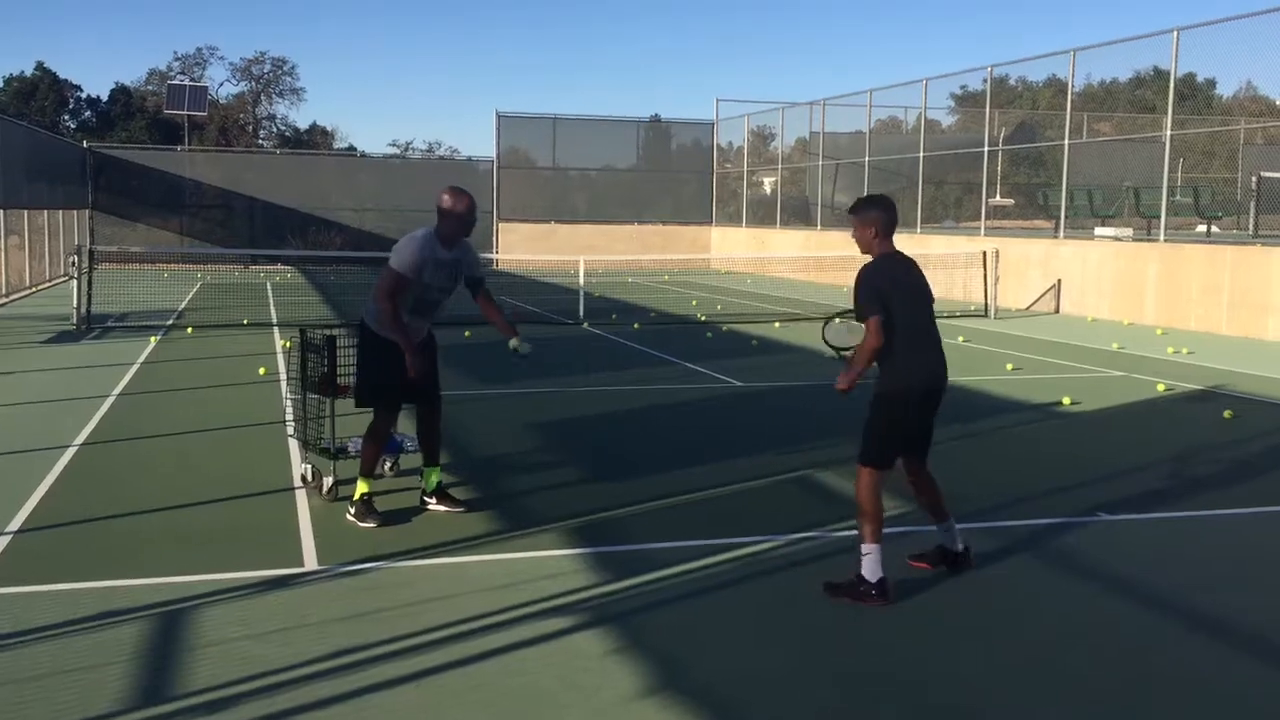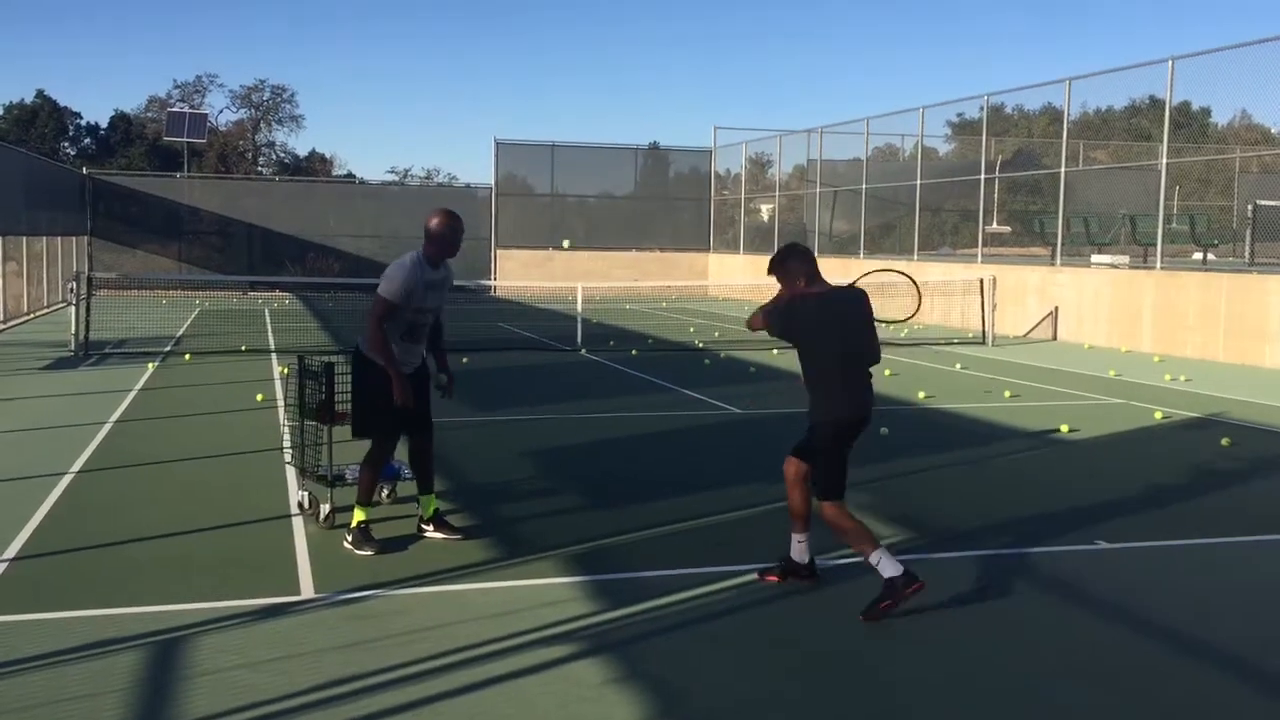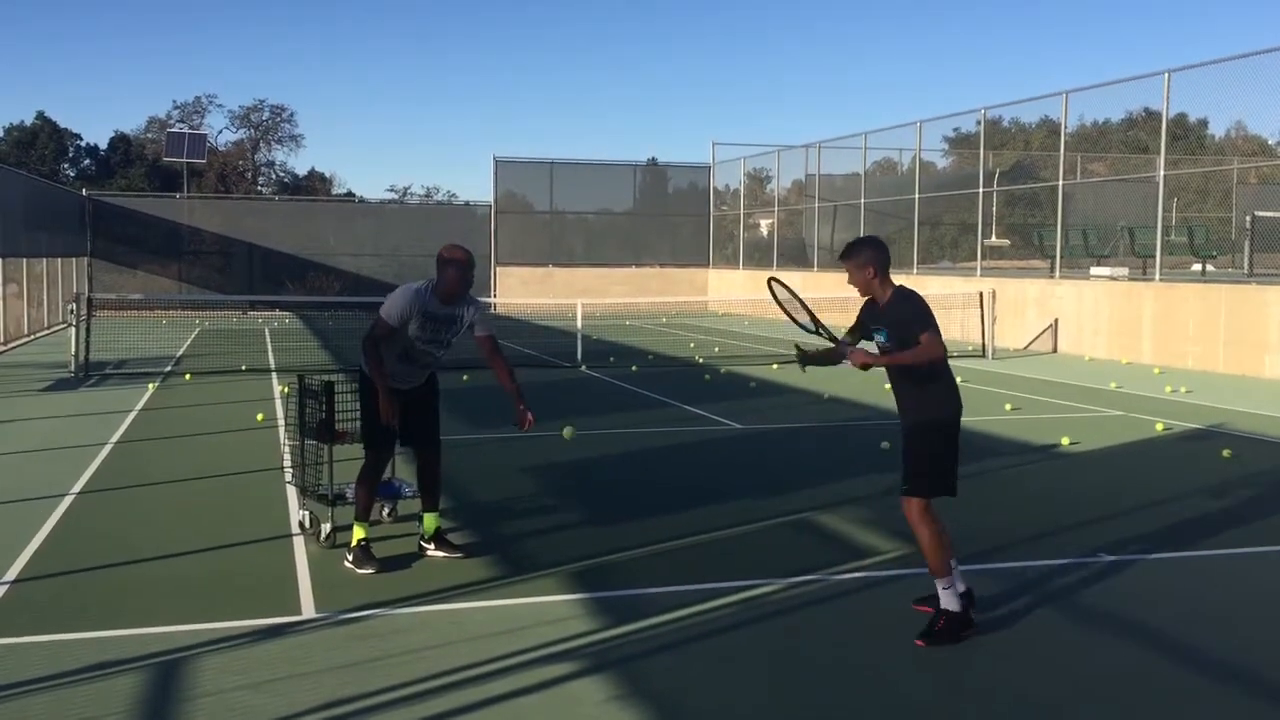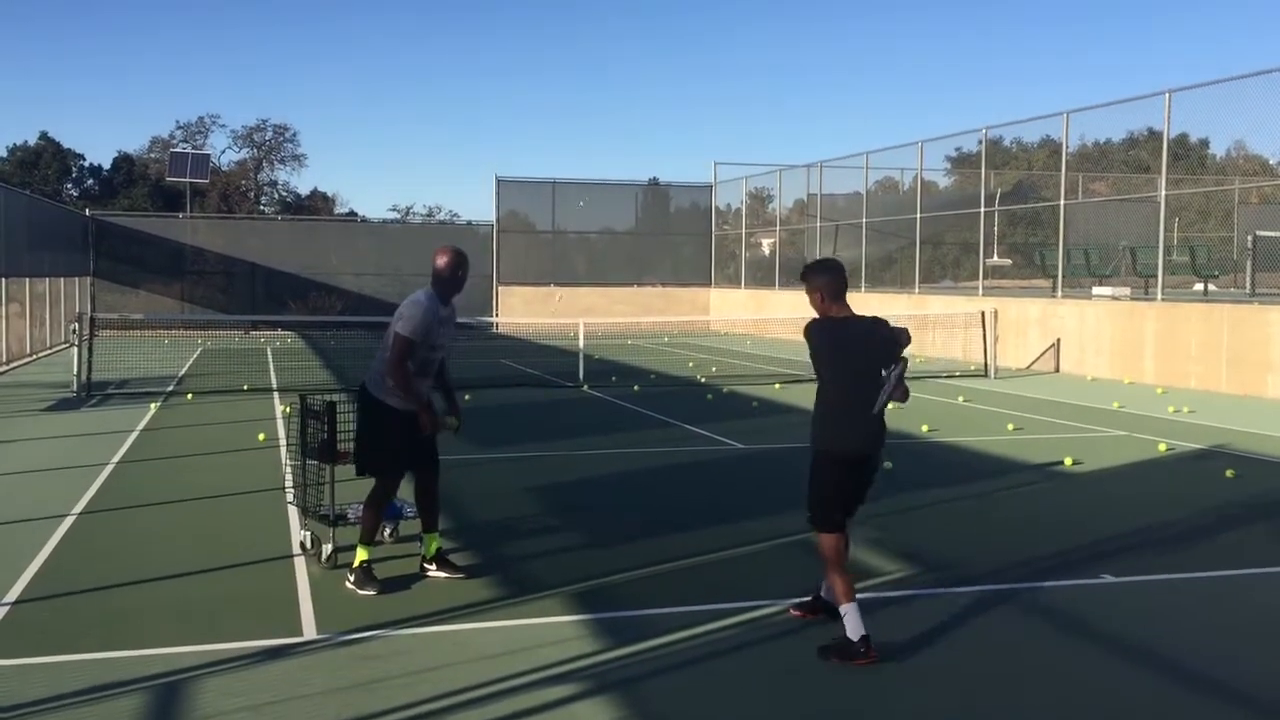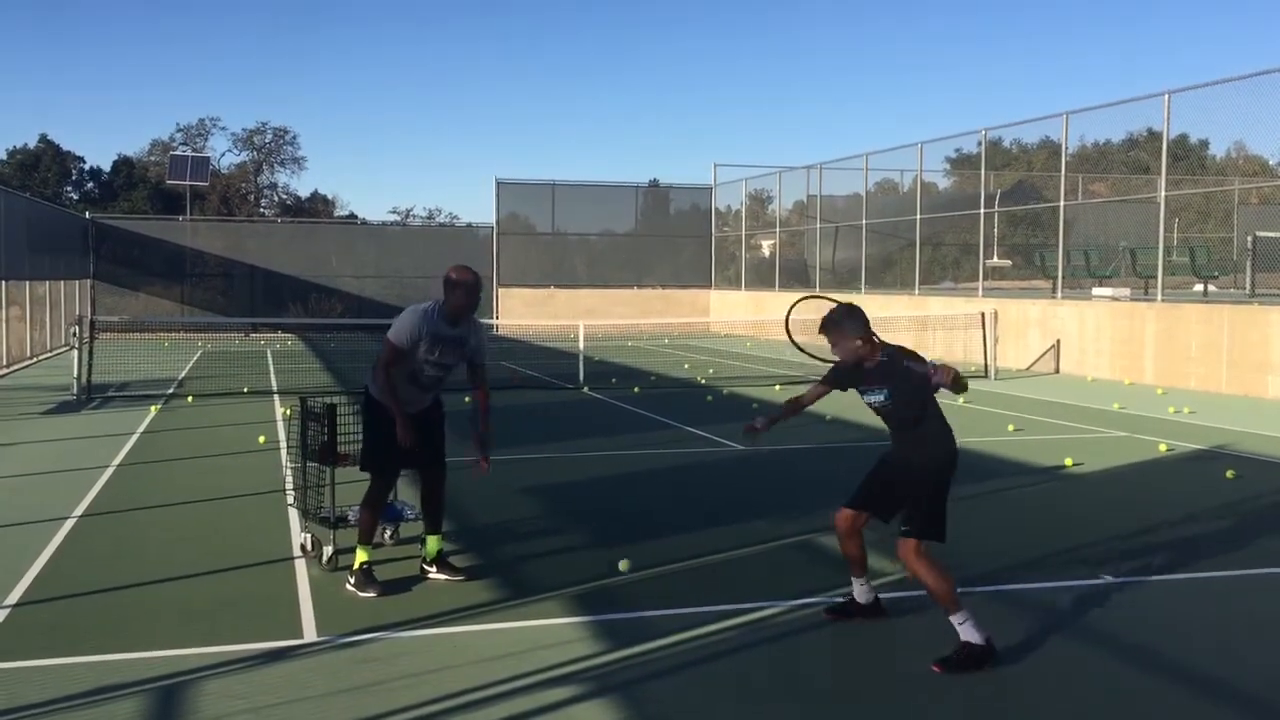
dt=1s
person 1, frame 1
left shoulder: (871, 275)
right shoulder: (909, 267)
left elbow: (874, 339)
left wrist: (850, 375)
left hip: (900, 384)
right hip: (930, 380)
left knee: (868, 473)
right knee: (914, 463)
left ankle: (872, 579)
right ankle: (954, 547)
person 1, frame 2
left shoulder: (796, 312)
right shoulder: (857, 298)
left elbow: (755, 322)
right elbow: (872, 356)
left wrist: (778, 301)
left hip: (834, 415)
right hip: (855, 405)
left knee: (831, 507)
right knee: (794, 470)
left ankle: (896, 575)
right ankle: (800, 560)
person 1, frame 3
left shoulder: (909, 303)
right shoulder: (874, 309)
left elbow: (936, 351)
right elbow: (844, 349)
left wrist: (877, 360)
right wrist: (810, 356)
left hip: (934, 416)
right hip: (920, 414)
left knee: (915, 508)
right knee: (917, 504)
left ankle: (954, 611)
right ankle: (956, 591)
person 1, frame 4
left shoulder: (816, 332)
right shoulder: (879, 331)
right elbow: (900, 367)
left hip: (832, 448)
right hip: (870, 445)
left knee: (829, 536)
right knee: (836, 522)
left ankle: (857, 639)
right ankle: (829, 597)
person 1, frame 5
left shoulder: (903, 363)
right shoulder: (852, 368)
left elbow: (959, 386)
right elbow: (808, 398)
left wrist: (948, 377)
right wrist: (769, 419)
left hip: (932, 460)
right hip: (900, 456)
left knee: (910, 550)
right knee: (845, 520)
left ankle: (975, 642)
right ankle: (864, 598)
person 2, frame 1
left shoulder: (464, 253)
right shoulder: (416, 246)
left elbow: (484, 300)
right elbow: (385, 298)
left wrist: (513, 335)
right wrist: (408, 349)
left hip: (419, 336)
right hip: (382, 336)
left knee: (431, 409)
right knee: (386, 416)
left ankle: (431, 488)
right ankle: (360, 498)
person 2, frame 2
left shoulder: (444, 273)
right shoulder: (405, 270)
right elbow: (374, 325)
left wrist: (442, 366)
right wrist: (395, 376)
left hip: (414, 365)
right hip: (378, 366)
left knee: (423, 437)
right knee: (384, 443)
left ankle: (428, 515)
right ankle: (357, 525)
person 2, frame 3
left shoulder: (471, 309)
right shoulder: (408, 297)
left elbow: (494, 356)
right elbow: (370, 343)
left wrist: (519, 402)
right wrist: (385, 394)
left hip: (421, 384)
right hip: (381, 382)
left knee: (430, 454)
right knee: (378, 458)
left ankle: (430, 534)
right ankle: (357, 542)
person 2, frame 4
left shoulder: (446, 309)
right shoulder: (419, 308)
right elbow: (395, 365)
left wrist: (450, 401)
right wrist: (424, 410)
left hip: (415, 403)
right hip: (384, 404)
left knee: (429, 474)
right knee: (388, 482)
left ankle: (431, 554)
right ankle: (359, 565)
person 2, frame 5
left shoulder: (474, 331)
right shoulder: (417, 319)
left elbow: (479, 387)
right elbow: (382, 367)
left wrist: (481, 439)
right wrist: (400, 419)
left hip: (426, 407)
right hip: (386, 404)
left knee: (435, 476)
right knee: (384, 482)
left ankle: (433, 556)
right ankle: (360, 566)
